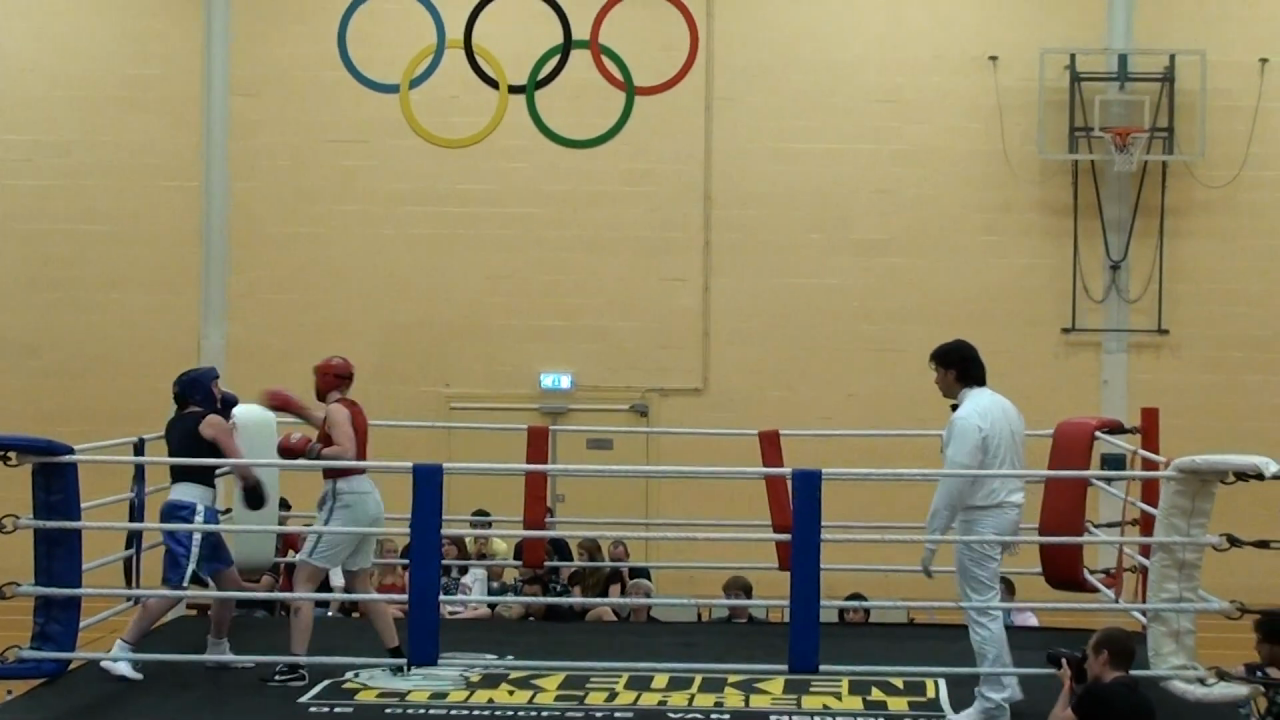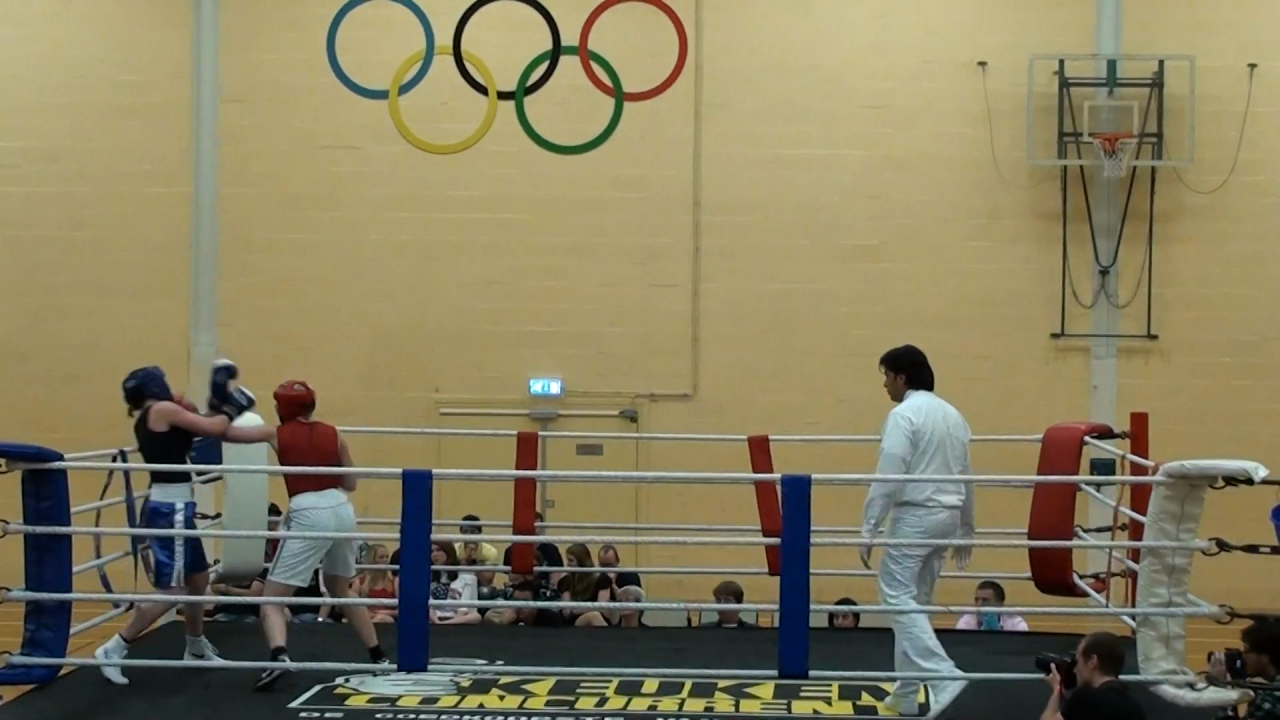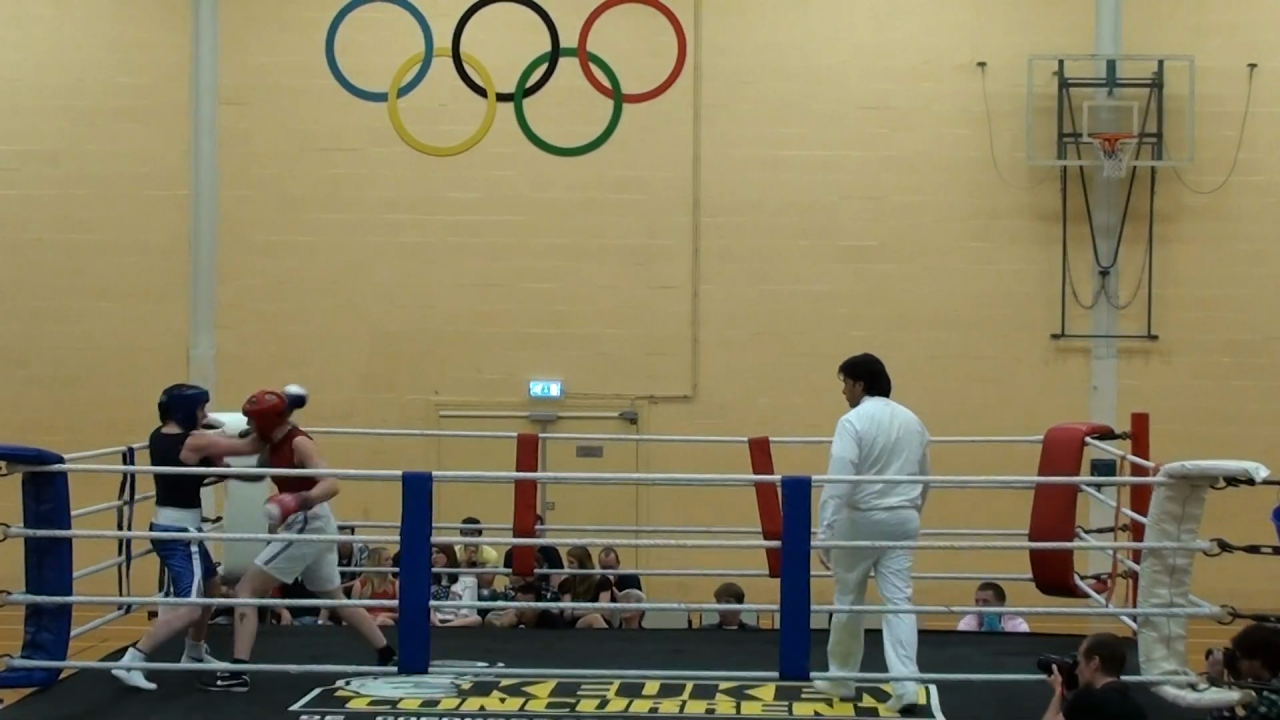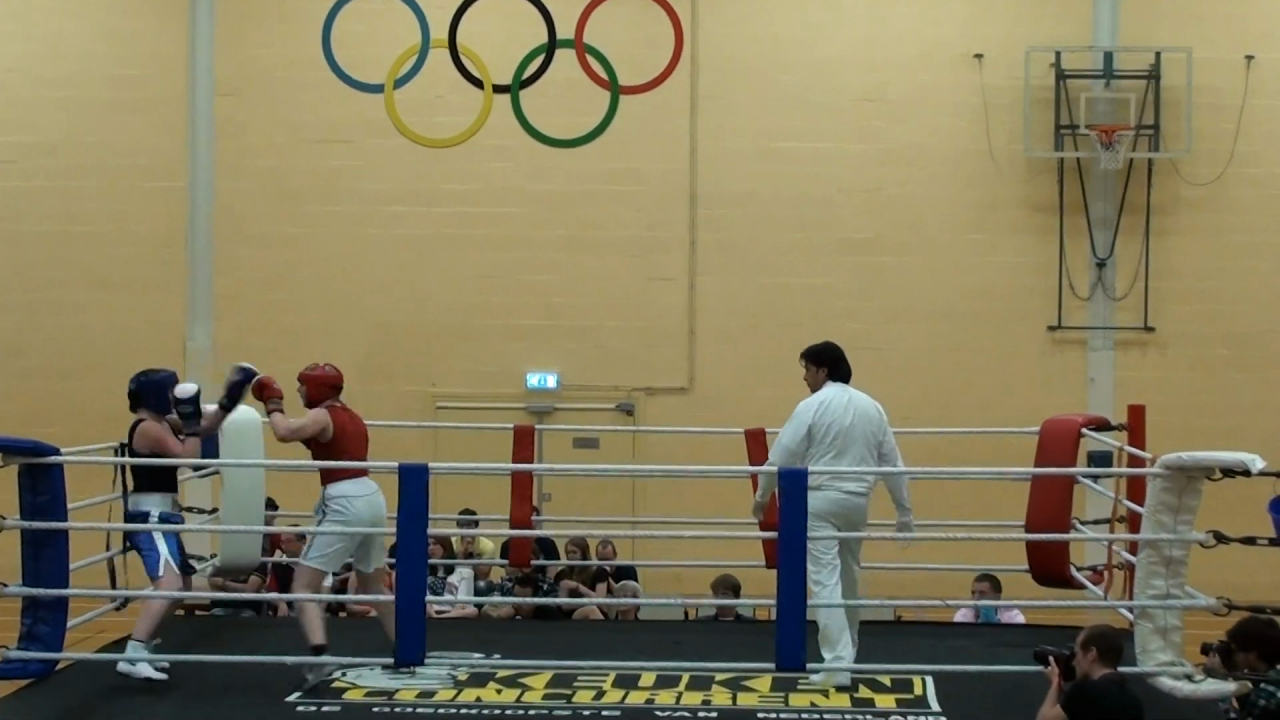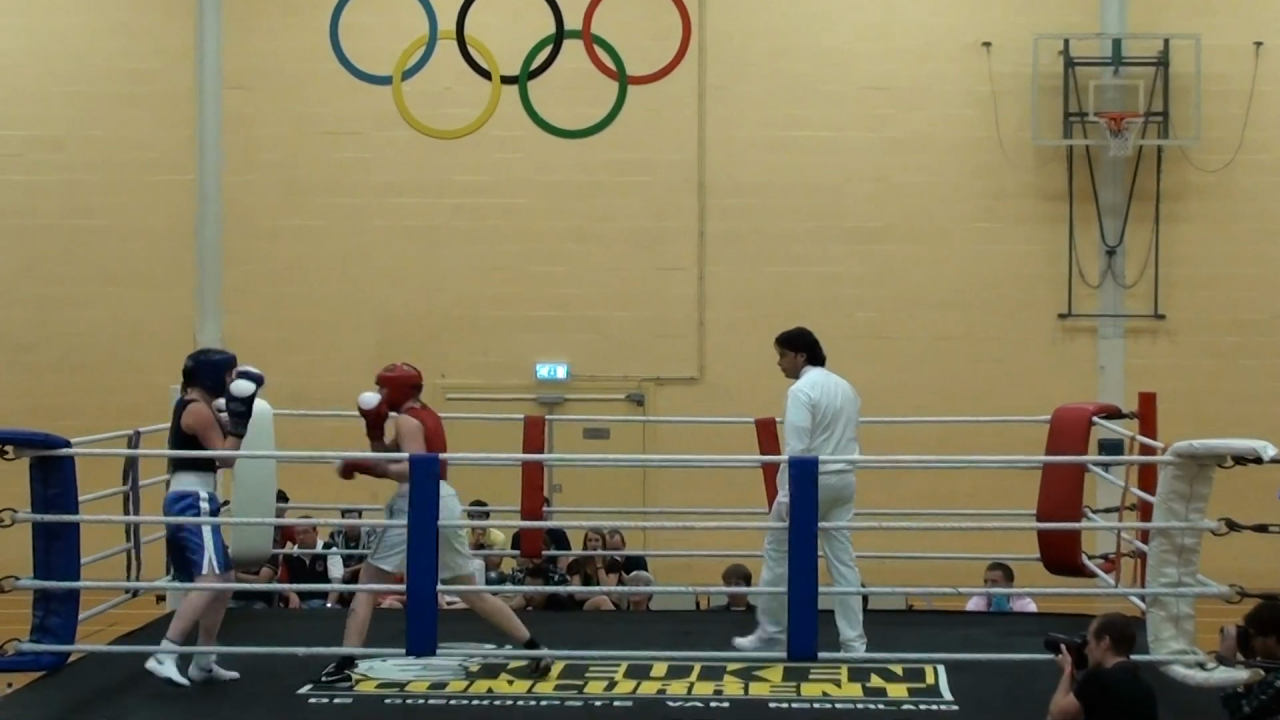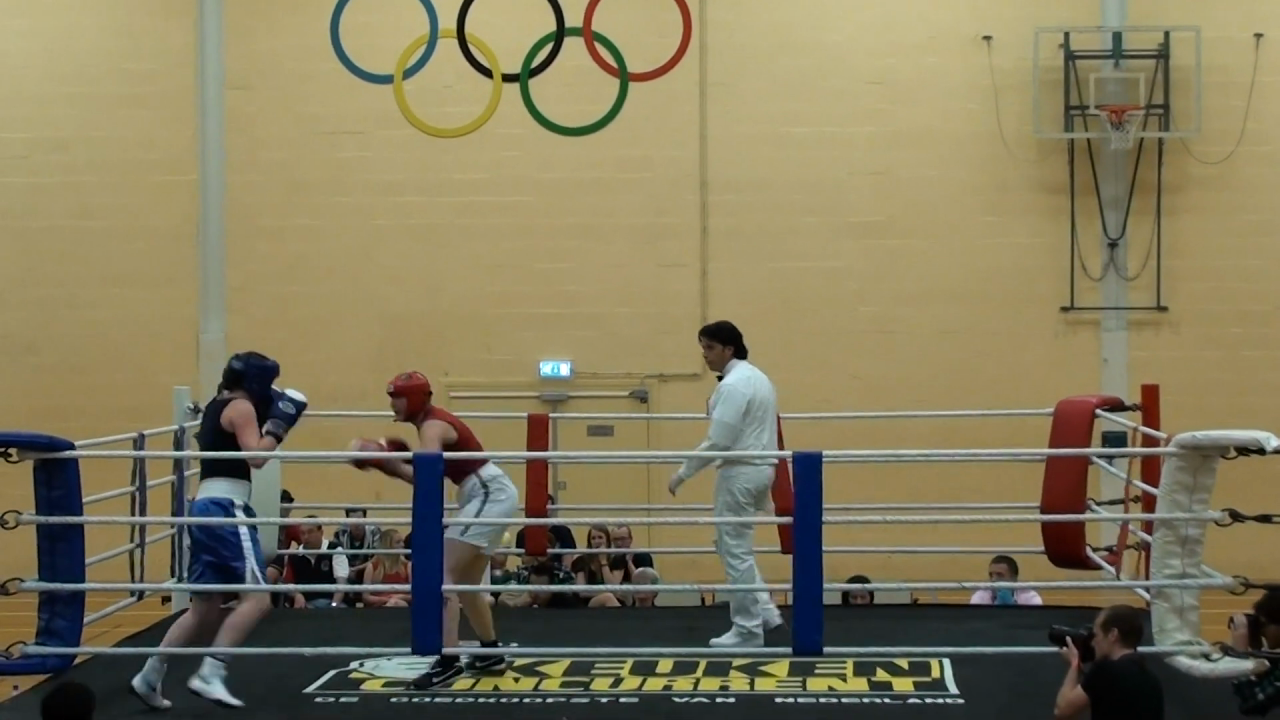
dt=0.5s
person 1, frame 1
left shoulder: (968, 417)
right shoulder: (1005, 407)
left elbow: (955, 484)
right elbow: (1015, 467)
left wrist: (932, 539)
left hip: (982, 519)
right hip: (1004, 513)
left knee: (982, 609)
right knee: (980, 602)
right ankle: (1003, 686)
person 1, frame 2
left shoulder: (904, 414)
right shoulder: (953, 415)
left elbow: (888, 477)
right elbow: (966, 478)
left wrist: (869, 530)
right wrist: (966, 530)
left hip: (914, 517)
right hip: (945, 517)
left knee: (899, 600)
right knee: (913, 601)
left ankle: (944, 677)
right ankle: (907, 692)
person 1, frame 3
left shoulder: (853, 421)
right shoulder: (913, 421)
left elbow: (839, 481)
right elbow: (923, 481)
left wrist: (823, 533)
left hip: (861, 519)
right hip: (903, 519)
left knee: (849, 597)
right knee: (899, 600)
left ankle: (842, 678)
right ankle: (906, 684)
person 1, frame 4
left shoulder: (811, 407)
right shoulder: (872, 407)
left elbow: (781, 459)
right elbow: (892, 464)
left wrist: (761, 496)
right wrist: (904, 512)
left hip: (819, 500)
right hip: (856, 501)
left knee: (826, 581)
right knee: (848, 577)
left ankle: (837, 666)
right ankle: (845, 655)
person 1, frame 5
left shoulder: (801, 390)
right shoulder: (845, 388)
left elbow: (796, 449)
left wrist: (784, 497)
right hip: (843, 481)
left knee: (778, 556)
right knee: (842, 561)
left ankle: (770, 633)
right ankle: (855, 644)
person 1, frame 6
left shoulder: (734, 384)
right shoulder: (758, 378)
left elbow: (719, 441)
left wrist: (683, 473)
left hip: (741, 472)
right hip: (761, 470)
left knee: (736, 551)
right knee: (736, 545)
left ankle: (747, 630)
right ankle: (763, 611)
person 2, frame 1
left shoulder: (177, 423)
right shoulder: (212, 421)
right elbow: (240, 466)
right wrist: (255, 488)
left hip: (194, 511)
right hip: (191, 511)
left knee: (230, 581)
right knee: (174, 591)
left ankle: (218, 648)
right ankle: (118, 653)
person 2, frame 2
left shoulder: (157, 419)
right shoulder: (161, 411)
left elbow: (191, 435)
right elbow: (212, 429)
left wrist: (216, 404)
right wrist: (231, 409)
left hip: (176, 508)
right hip: (170, 510)
left knee: (198, 580)
right knee: (171, 592)
left ankle: (196, 648)
right ankle: (113, 651)
person 2, frame 3
left shoulder: (160, 437)
right shoulder: (194, 441)
right elbow: (241, 446)
left hip: (172, 528)
right hip: (180, 532)
left knee: (209, 589)
right knee: (191, 607)
left ankle: (195, 653)
right ankle: (130, 662)
person 2, frame 4
left shoulder: (160, 423)
right shoulder: (150, 428)
left elbow: (202, 429)
right elbow: (187, 457)
left wrist: (229, 400)
right wrist: (192, 423)
left hip: (161, 516)
right hip: (150, 519)
left knee: (182, 584)
right knee: (170, 585)
left ankle: (143, 649)
right ankle: (133, 656)
person 2, frame 5
left shoulder: (190, 406)
right shoulder: (198, 409)
left elbow: (217, 442)
right elbow: (226, 457)
left wrist: (233, 414)
right wrist: (238, 416)
left hip: (190, 502)
right hip: (192, 504)
left knee: (222, 582)
right knee: (207, 582)
left ankle: (203, 661)
right ankle: (165, 654)
person 2, frame 6
left shoulder: (217, 407)
right shoulder: (241, 408)
right elbow: (256, 457)
left wrist: (266, 421)
right wrist: (279, 425)
left hip: (205, 507)
right hip: (225, 511)
left knee: (204, 606)
right knee: (258, 599)
left ankle: (150, 677)
right ankle: (209, 673)
person 3, frame 1
left shoulder: (334, 409)
right shoulder: (342, 409)
left elbow: (345, 454)
left wrist: (307, 448)
right wrist: (297, 408)
left hip: (346, 501)
right hip: (358, 500)
left knee: (302, 584)
right knee: (361, 588)
left ankle: (296, 666)
right ankle: (397, 657)
person 3, frame 2
left shoulder: (277, 433)
right shoulder: (332, 434)
left elbow: (228, 433)
right elbow: (349, 485)
left hip: (307, 518)
right hip: (341, 513)
left knee: (271, 601)
right knee: (340, 590)
left ankle: (279, 657)
right ankle: (378, 656)
person 3, frame 3
left shoulder: (298, 443)
right shoulder: (279, 440)
left elbow: (331, 485)
left wrist: (299, 501)
left hip: (308, 527)
right hip: (319, 524)
left knee: (245, 591)
right knee: (335, 599)
left ankle: (238, 672)
right ankle: (388, 655)
person 3, frame 4
left shoulder: (321, 416)
right shoulder: (354, 419)
left elbow: (282, 432)
left wrist: (273, 403)
right wrist: (312, 440)
left hip: (343, 507)
right hip: (371, 500)
left knee: (303, 588)
right knee: (373, 589)
left ankle: (319, 656)
person 3, frame 5
left shoulder: (406, 419)
right shoulder: (426, 416)
left elbow: (412, 470)
right elbow: (398, 459)
left wrist: (367, 465)
right wrist: (376, 431)
right hip: (446, 504)
left knee: (368, 587)
right knee: (473, 593)
left ankle: (344, 666)
right ankle: (535, 652)
person 3, frame 6
left shoulder: (431, 427)
right shoulder: (429, 420)
left wrist: (386, 462)
right wrist: (405, 456)
left hip: (492, 492)
right hip: (485, 492)
left knee: (442, 572)
right knee: (466, 584)
left ankle: (448, 663)
right ankle: (492, 652)
